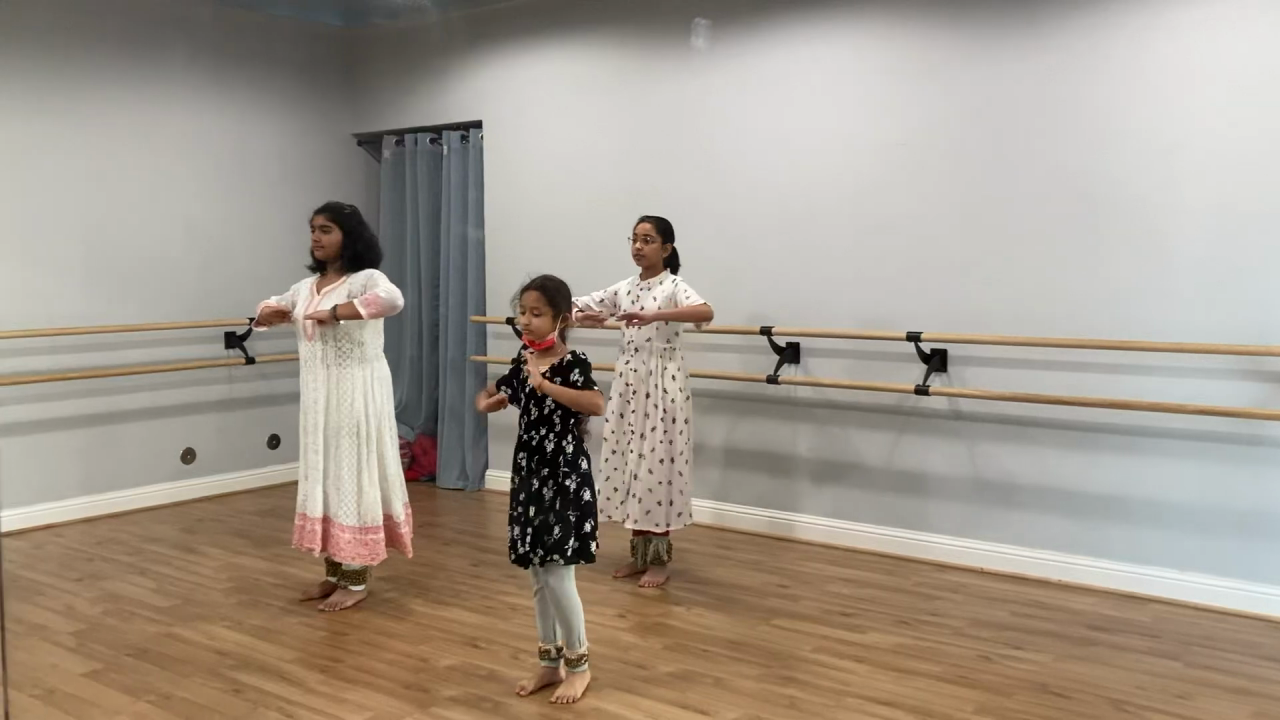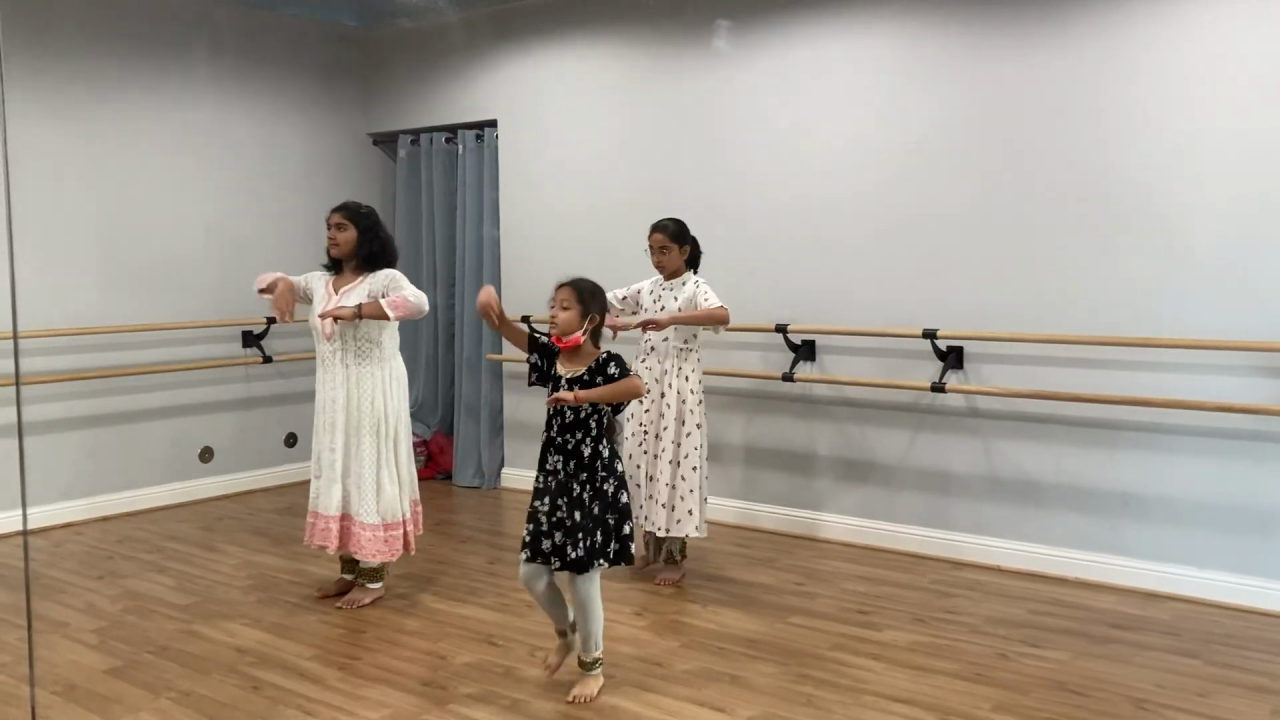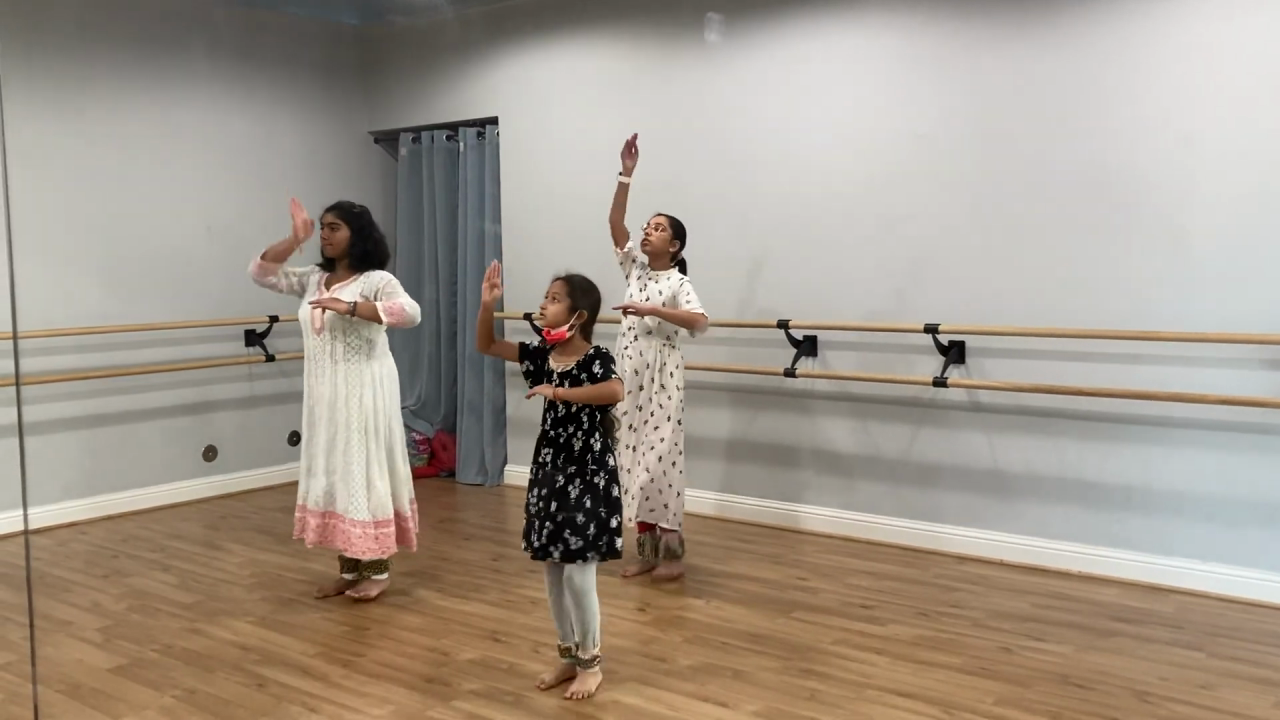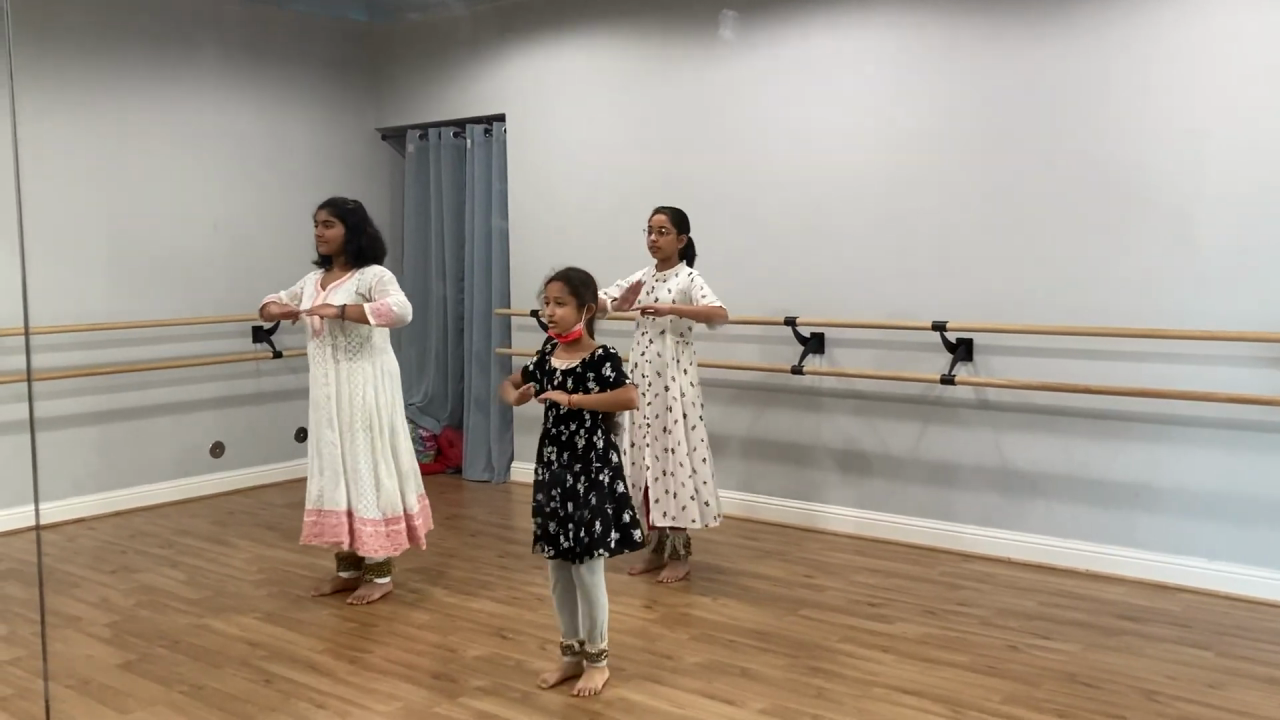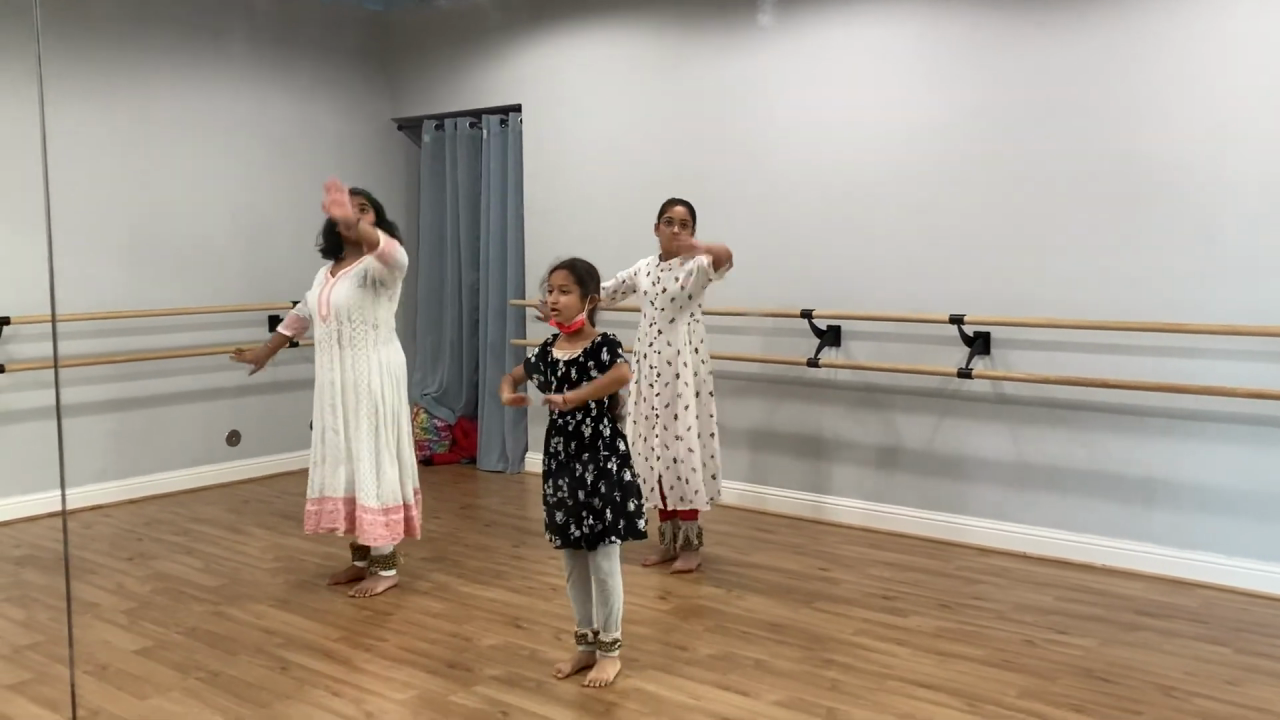
dt=1s
person 1, frame 1
left shoulder: (573, 363)
right shoulder: (521, 366)
left elbow: (596, 404)
right elbow: (487, 394)
left wrist: (544, 385)
right wrist: (486, 404)
left hip: (564, 478)
right hip: (528, 476)
left knee: (557, 577)
right knee: (540, 578)
left ankle: (578, 666)
right ankle: (551, 663)
person 1, frame 2
left shoulder: (606, 363)
right shoulder: (548, 354)
left elbow: (637, 387)
right elbow: (503, 326)
left wrist: (579, 395)
right wrist: (491, 303)
left hip: (594, 482)
right hip: (553, 478)
left knee: (583, 580)
right knee: (533, 574)
left ankle: (591, 668)
right ankle: (566, 629)
person 1, frame 3
left shoulder: (596, 358)
right shoulder: (540, 355)
left elbow: (615, 391)
right elbow: (486, 345)
left wrist: (559, 391)
right wrist: (488, 303)
left hip: (587, 473)
right hip: (549, 469)
left knee: (577, 573)
right knee: (554, 572)
left ankle: (590, 663)
right ankle: (569, 656)
person 1, frame 4
left shoulder: (602, 358)
right shoulder: (546, 356)
left elbow: (631, 398)
right elbow: (508, 385)
left wrist: (571, 399)
right wrist: (517, 396)
left hip: (592, 471)
right hip: (552, 467)
left knee: (587, 569)
right knee: (559, 569)
left ankle: (597, 660)
right ankle: (572, 653)
person 1, frame 5
left shoulder: (603, 345)
right shoulder: (547, 348)
left elbow: (623, 375)
right elbow: (512, 376)
left wrist: (571, 398)
right wrist: (507, 394)
left hip: (601, 458)
right hip: (561, 458)
left knee: (602, 559)
right knee: (573, 559)
left ankle: (609, 650)
right ankle: (586, 644)
person 2, frame 1
left shoulder: (366, 279)
right shoulder: (307, 286)
left elbow: (393, 299)
right elbow: (271, 307)
left wrist: (334, 312)
right wrist: (270, 313)
left hip: (357, 394)
right hip: (319, 396)
left knee: (353, 476)
right knee: (322, 475)
left ankle: (356, 581)
right ankle: (333, 573)
person 2, frame 2
left shoulder: (385, 279)
right shoulder: (319, 282)
left elbow: (418, 303)
right elbow: (269, 281)
left wrist: (357, 311)
right wrist: (281, 285)
left hip: (373, 394)
right hip: (334, 396)
left knee: (370, 474)
right knee: (337, 474)
left ankle: (373, 578)
right ankle: (349, 571)
person 2, frame 3
left shoulder: (377, 280)
right shoulder: (313, 279)
left elbow: (410, 312)
right elbow: (262, 272)
left wrist: (348, 307)
right wrist: (295, 240)
left hip: (364, 391)
right hip: (324, 394)
left knee: (362, 474)
right knee: (330, 473)
left ankle: (377, 570)
right ankle: (348, 569)
person 2, frame 4
left shoulder: (373, 276)
right shoulder: (313, 280)
left elbow: (401, 310)
right elbow: (271, 303)
left wrist: (339, 311)
right wrist: (277, 310)
left hip: (366, 388)
right hip: (328, 391)
left knee: (368, 469)
right knee: (333, 471)
left ankle: (379, 573)
right ankle: (348, 567)
person 2, frame 5
left shoulder: (380, 266)
right shoulder: (327, 272)
left elbow: (396, 257)
right elbow: (301, 315)
left wrist: (355, 223)
right wrist: (267, 350)
left hip: (373, 378)
right hip: (335, 381)
left knee: (373, 461)
right knee: (342, 462)
left ankle: (386, 566)
right ankle: (362, 558)
person 3, frame 1
left shoulder: (673, 286)
right shoulder: (623, 289)
left elbow: (707, 312)
right elbow: (574, 307)
left wrist: (654, 316)
right wrist: (583, 316)
left hip: (662, 384)
right hip: (629, 384)
left knee: (657, 465)
right knee: (630, 465)
left ankle: (659, 559)
right ankle: (639, 554)
person 3, frame 2
left shoulder: (695, 288)
right shoulder: (645, 289)
left elbow: (722, 316)
left wrist: (671, 319)
right wrist: (610, 320)
left hip: (679, 383)
right hip: (646, 382)
left knee: (675, 463)
right knee: (643, 461)
left ankle: (674, 556)
right ankle: (651, 542)
person 3, frame 3
left shoulder: (678, 283)
right shoulder: (634, 271)
left elbow: (700, 323)
right elbow: (615, 224)
left wrist: (652, 310)
right wrist: (626, 175)
left hip: (661, 380)
right hip: (629, 380)
left knee: (658, 462)
right knee: (634, 463)
left ankle: (672, 551)
right ankle: (647, 550)
person 3, frame 4
left shoulder: (689, 279)
right shoulder: (639, 280)
left elbow: (720, 315)
left wrist: (670, 309)
right wrist: (618, 304)
left hip: (674, 379)
right hip: (641, 378)
left knee: (674, 459)
right knee: (645, 462)
left ankle: (678, 554)
right ankle: (655, 549)
person 3, frame 5
left shoulder: (696, 266)
right shoulder: (641, 270)
left elbow: (726, 256)
right elbow: (603, 293)
left wrist: (694, 247)
left hip: (685, 369)
right hip: (649, 370)
left knee: (684, 448)
right knee: (654, 450)
left ankle: (691, 544)
right ankle: (669, 540)
